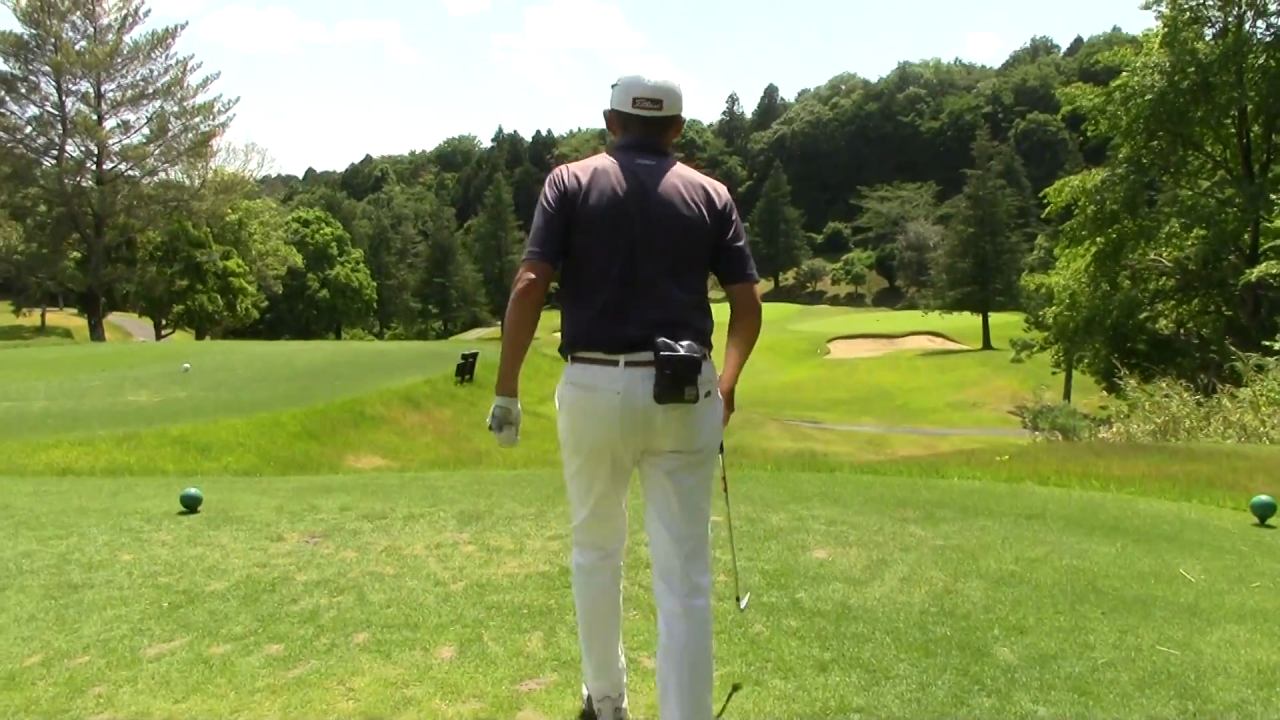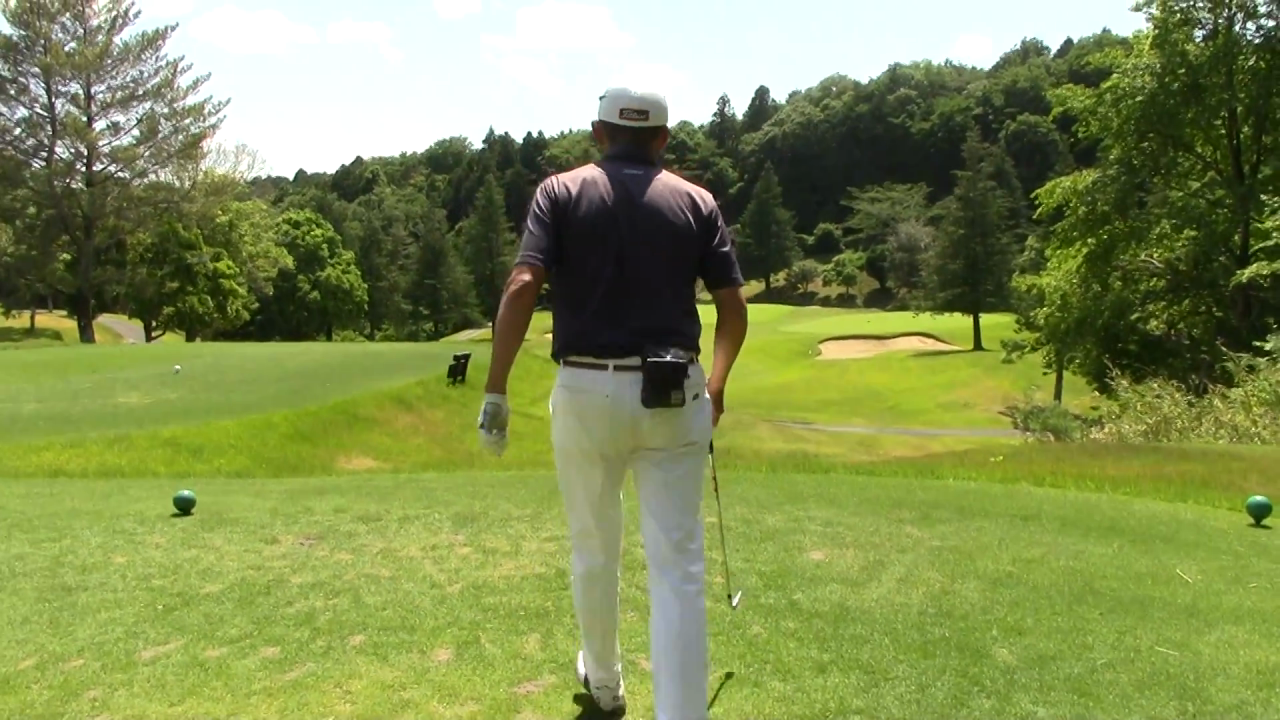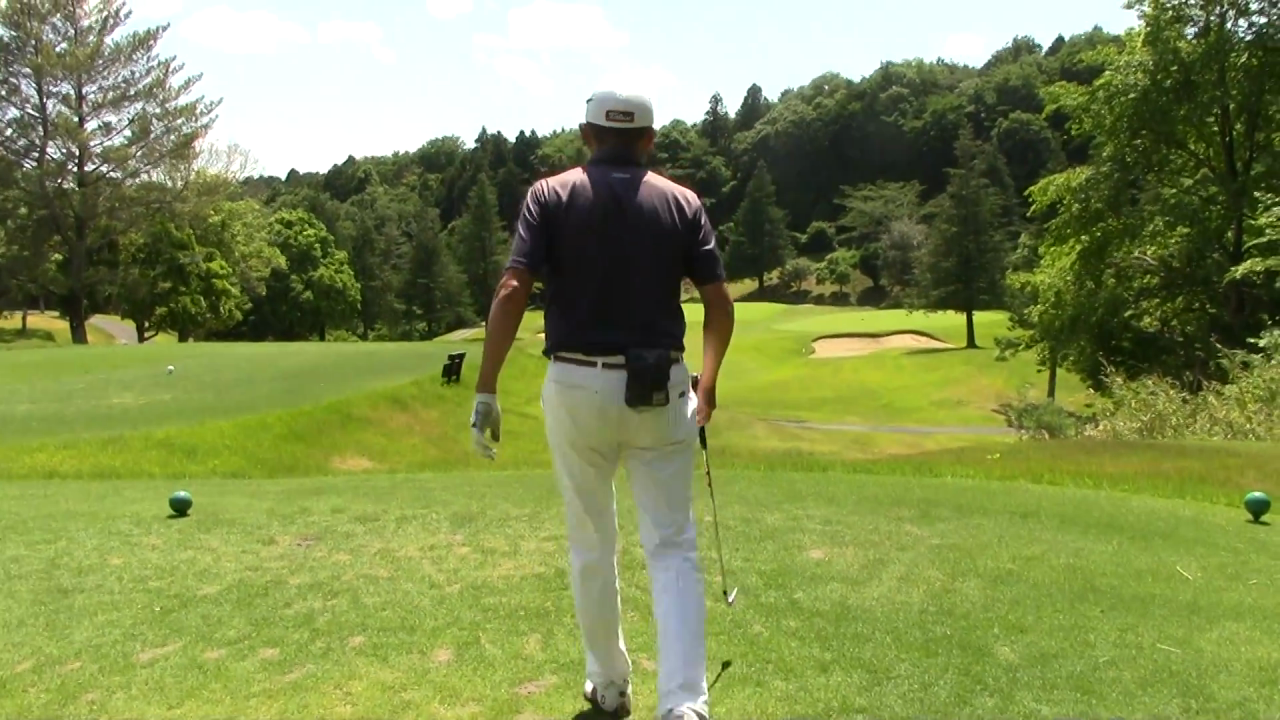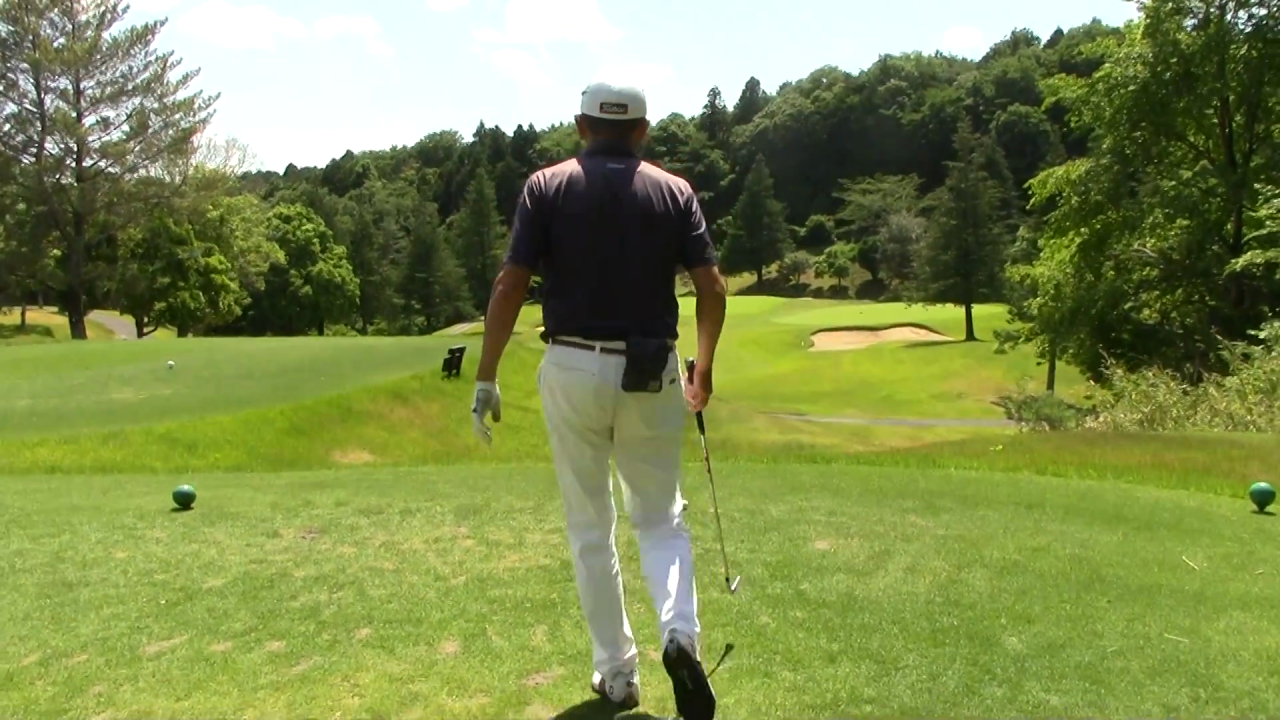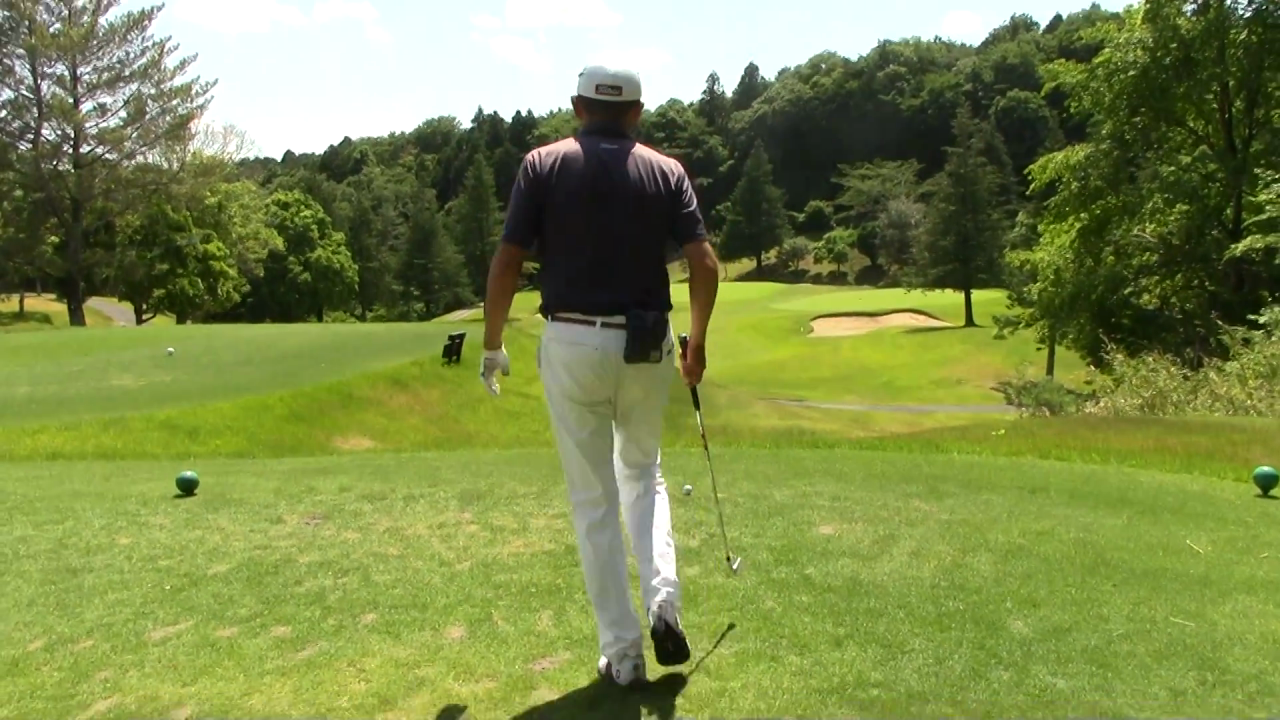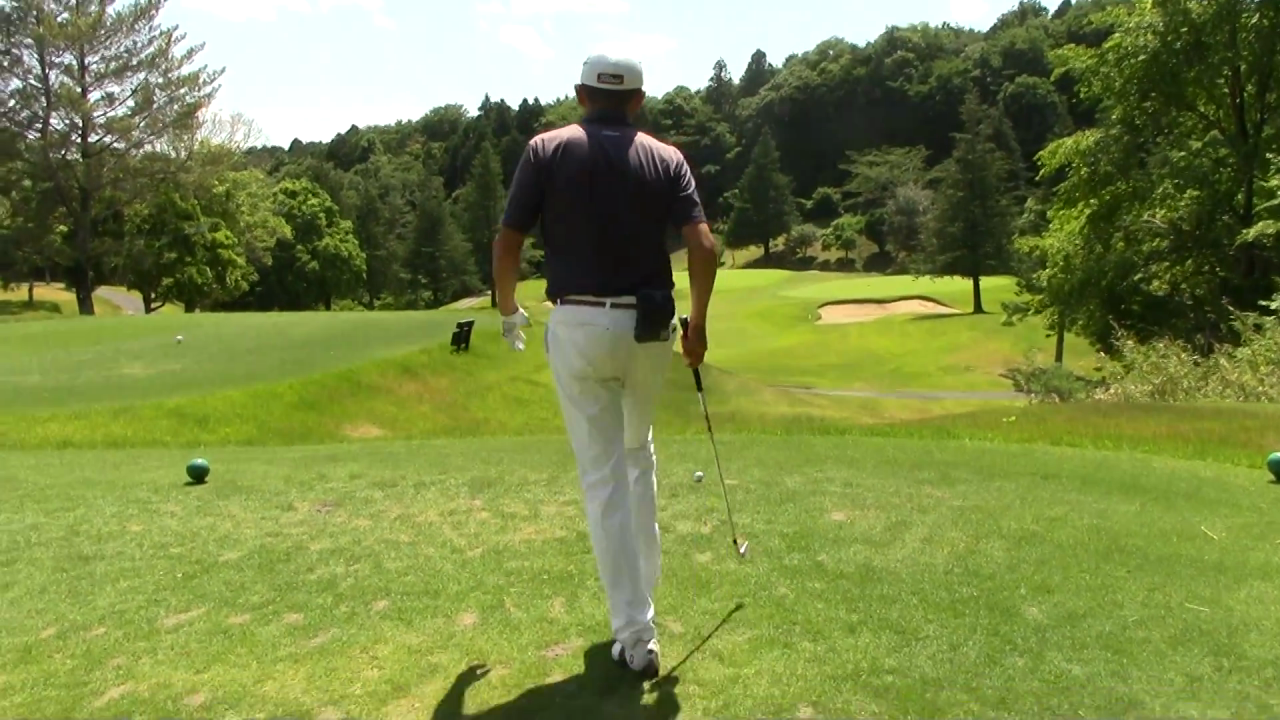
dt=0.1s
person 1, frame 1
left shoulder: (570, 181)
right shoulder: (710, 193)
left elbow: (528, 285)
right elbow: (747, 304)
left wrist: (505, 391)
right wrist: (728, 380)
left hip: (593, 388)
right hip: (684, 392)
left knee: (595, 545)
right knee: (683, 575)
person 1, frame 2
left shoulder: (561, 191)
right shoulder: (696, 201)
left elbow: (521, 288)
right elbow: (733, 308)
left wrist: (495, 391)
right wrist: (716, 384)
left hip: (585, 392)
right hip: (672, 396)
left knee: (594, 549)
right knee: (677, 569)
person 1, frame 3
left shoulder: (551, 194)
right shoulder: (681, 201)
left elbow: (512, 292)
right elbow: (720, 303)
left wrist: (486, 392)
right wrist: (707, 381)
left hip: (576, 388)
right hip: (658, 390)
left knee: (592, 542)
right knee: (672, 550)
person 1, frame 4
left shoulder: (547, 185)
right shoulder: (674, 190)
left elbow: (510, 285)
right elbow: (712, 288)
left wrist: (486, 379)
right wrist: (703, 368)
left hip: (572, 371)
right hip: (652, 376)
left knee: (590, 528)
right knee: (659, 521)
right ankle: (679, 635)
person 1, frame 5
left shoulder: (543, 164)
right shoulder: (665, 170)
left elbow: (506, 263)
right elbow: (705, 264)
left wrist: (493, 344)
right wrist: (697, 341)
left hip: (571, 346)
right hip: (645, 347)
left knee: (594, 501)
right knee: (644, 478)
left ankle: (622, 653)
right ankle: (663, 602)
person 1, frame 6
left shoulder: (546, 150)
right shoulder: (665, 158)
left elbow: (506, 245)
right elbow: (702, 246)
left wrist: (508, 310)
right wrist: (698, 323)
left hip: (579, 327)
right hip: (649, 328)
left knee: (605, 482)
right knee: (636, 451)
left ankle: (636, 637)
right ankle: (638, 591)
